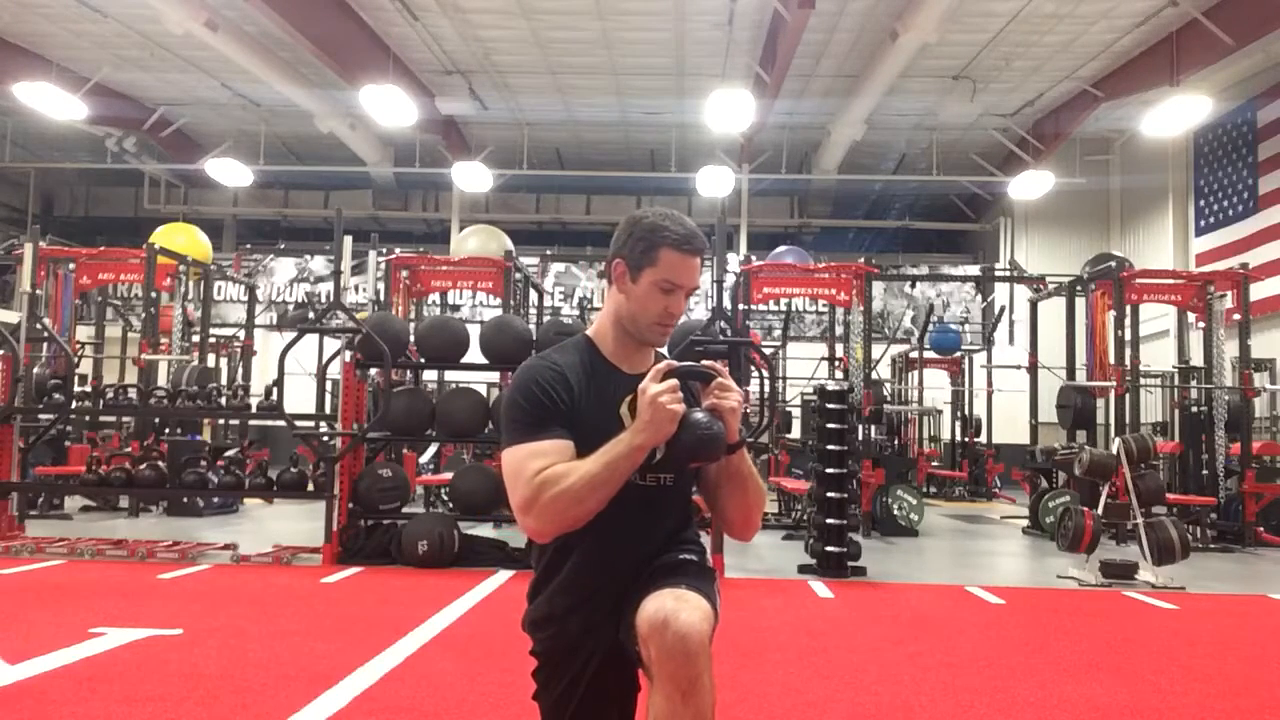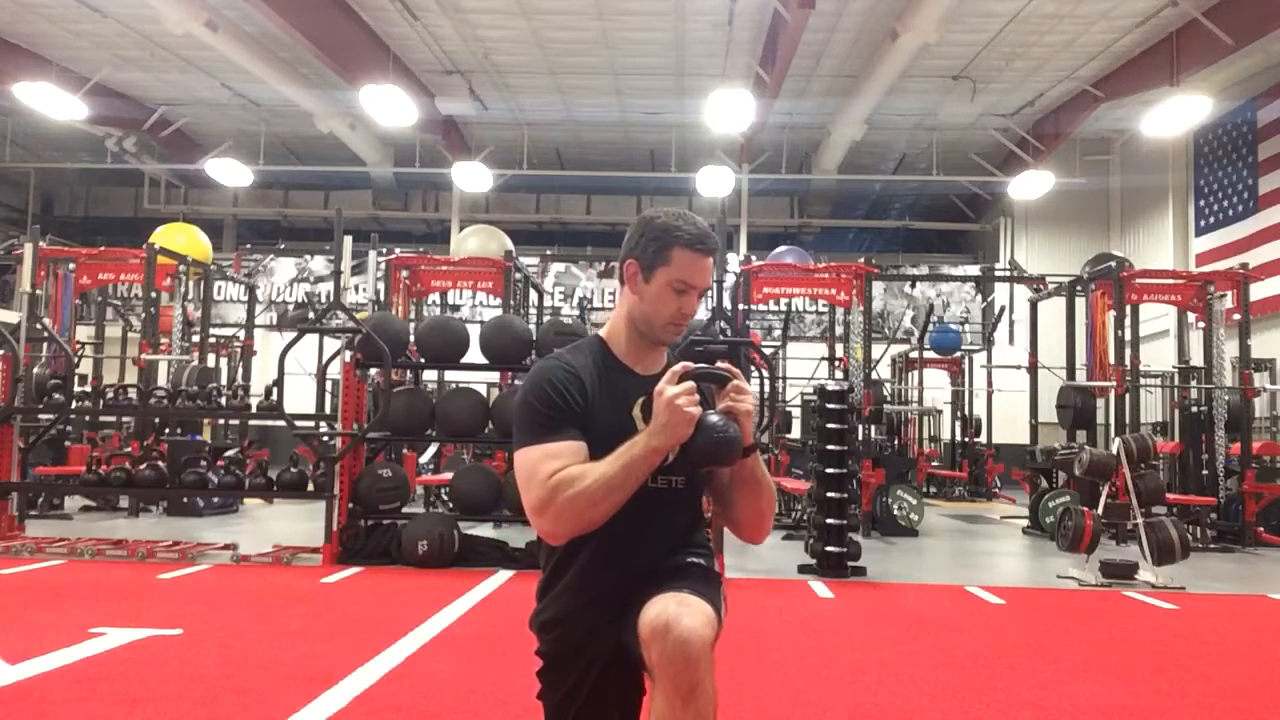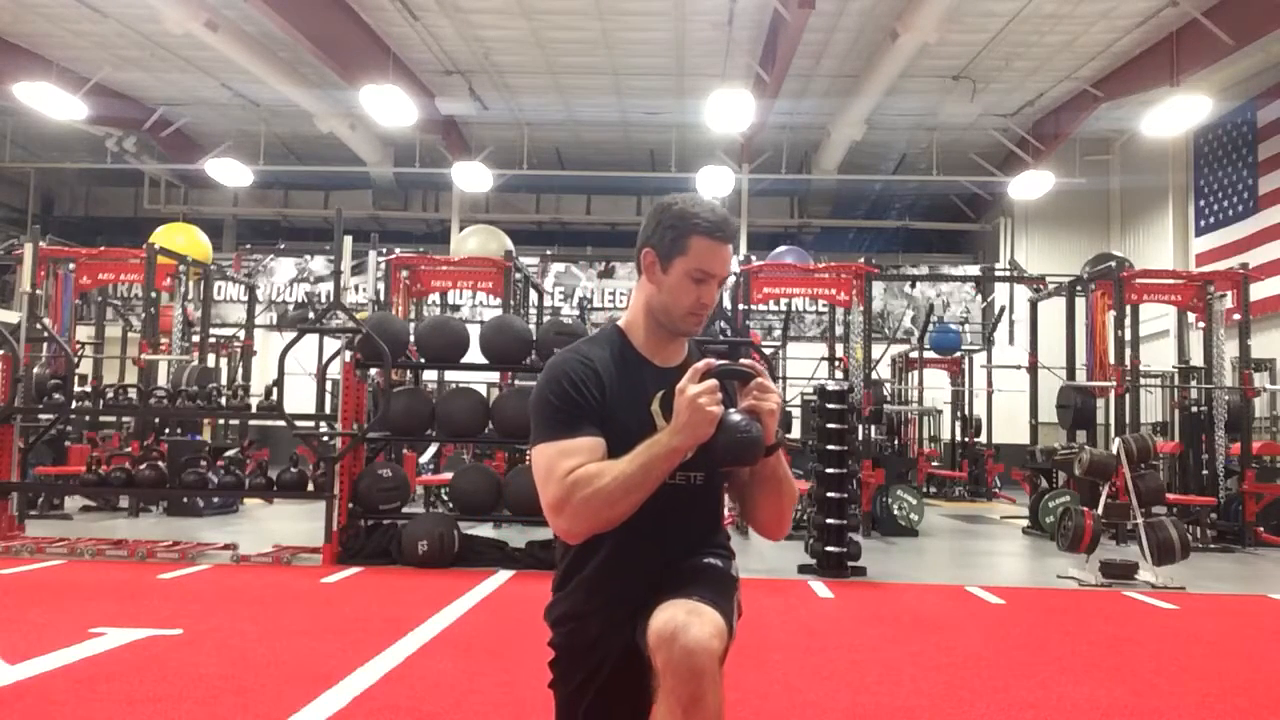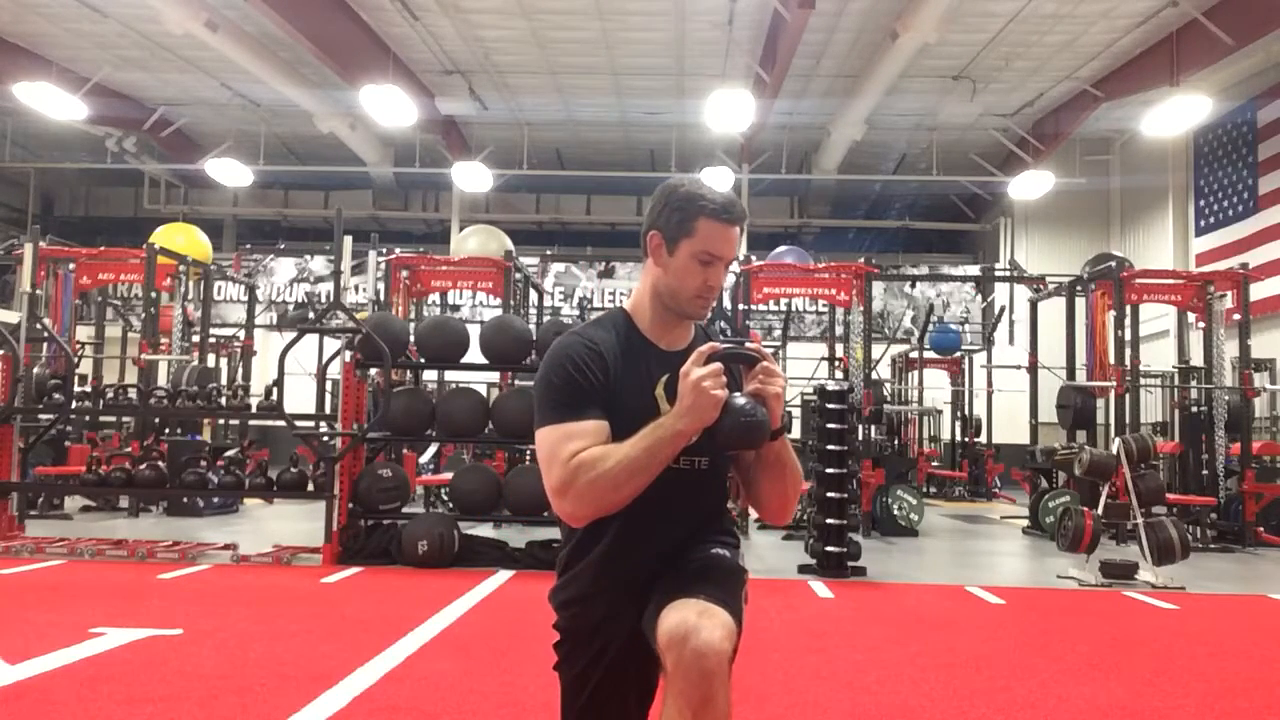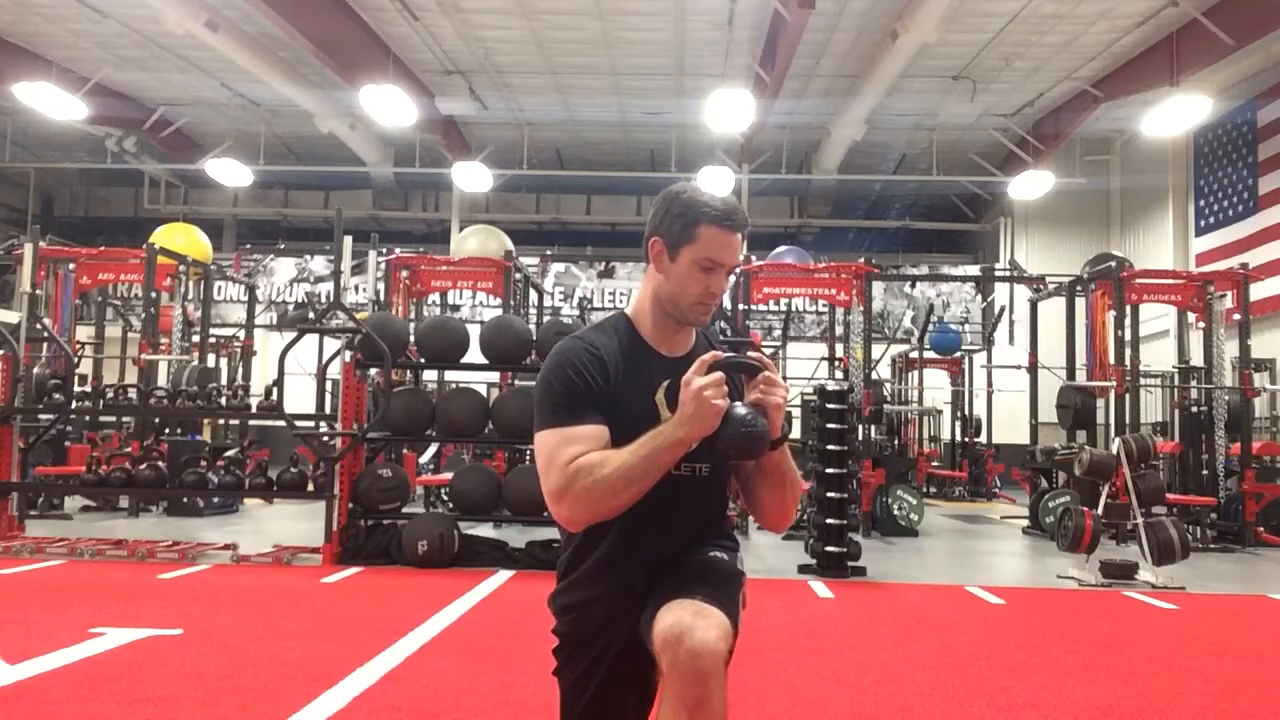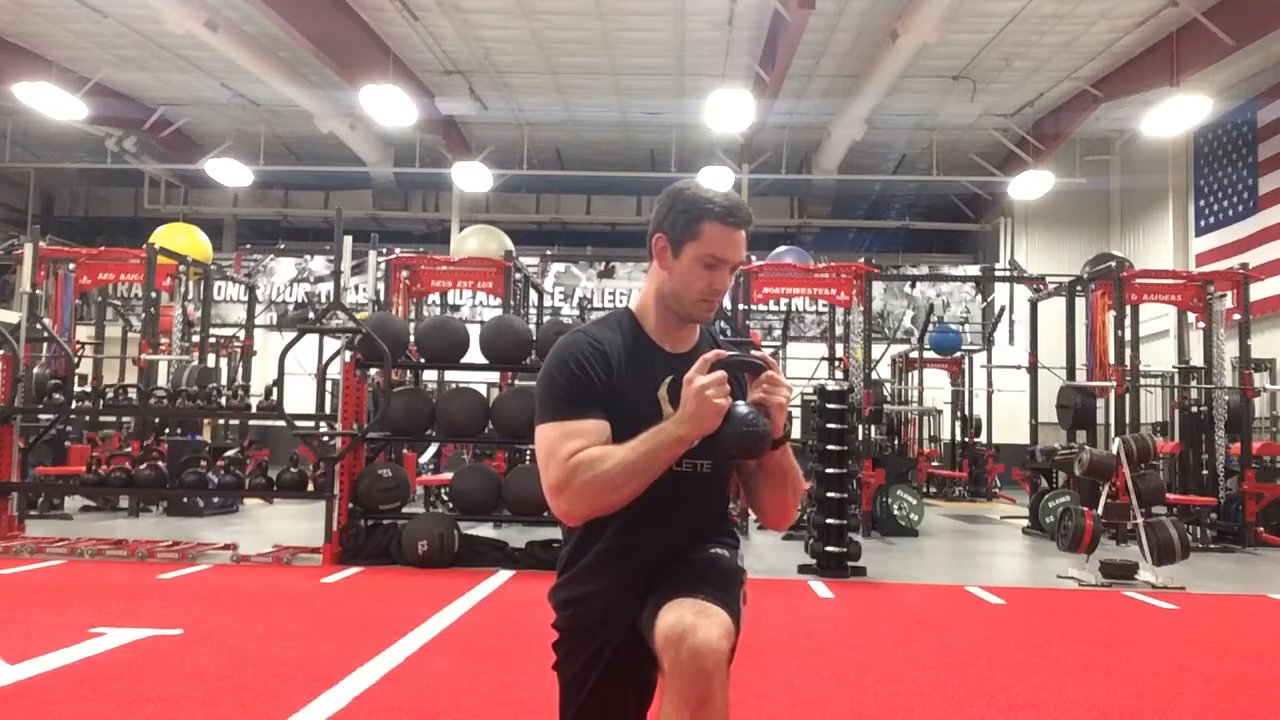
dt=0.5s
person 1, frame 1
left shoulder: (688, 384)
right shoulder: (546, 378)
left elbow: (742, 524)
right elbow: (538, 515)
left wrist: (730, 439)
right wrist: (642, 433)
left hip: (668, 576)
right hip: (574, 609)
left knee: (679, 631)
person 1, frame 2
left shoulder: (698, 386)
right shoulder: (559, 379)
left elbow: (753, 528)
right elbow: (552, 516)
left wrist: (743, 442)
right wrist: (657, 436)
left hip: (675, 577)
right hip: (582, 609)
left knee: (679, 635)
person 1, frame 3
left shoulder: (719, 381)
right shoulder: (577, 372)
left elbow: (772, 525)
right elbow: (569, 515)
left wrist: (767, 440)
right wrist: (677, 436)
left hip: (691, 576)
right hip: (597, 604)
left knee: (689, 645)
person 1, frame 4
left shoulder: (725, 362)
right shoulder: (582, 354)
left elbow: (777, 508)
right elbow: (573, 498)
left wrist: (771, 424)
right wrist: (682, 419)
left hip: (698, 558)
right hip: (604, 585)
left knee: (701, 646)
person 1, frame 5
left shoulder: (727, 371)
right shoulder: (582, 360)
left elbow: (776, 517)
right elbow: (570, 502)
left wrist: (772, 434)
right wrist: (682, 428)
left hip: (697, 565)
right hip: (603, 590)
left knee: (695, 646)
person 1, frame 6
left shoulder: (731, 369)
right shoulder: (586, 353)
left elbow: (777, 514)
right elbow: (569, 496)
left wrist: (775, 432)
right wrist: (683, 425)
left hip: (697, 560)
right hip: (603, 586)
left knee: (698, 645)
